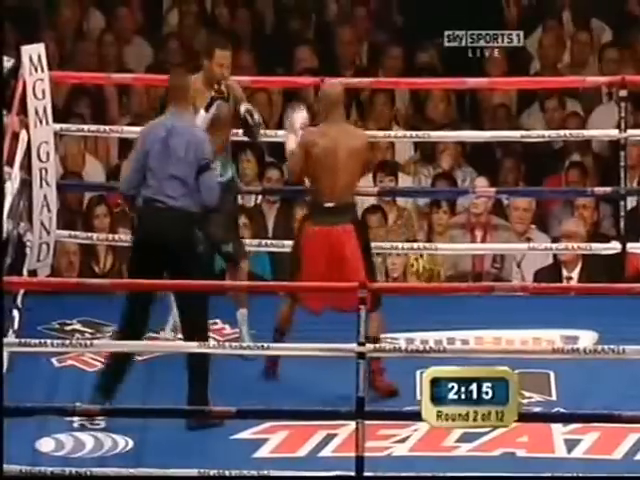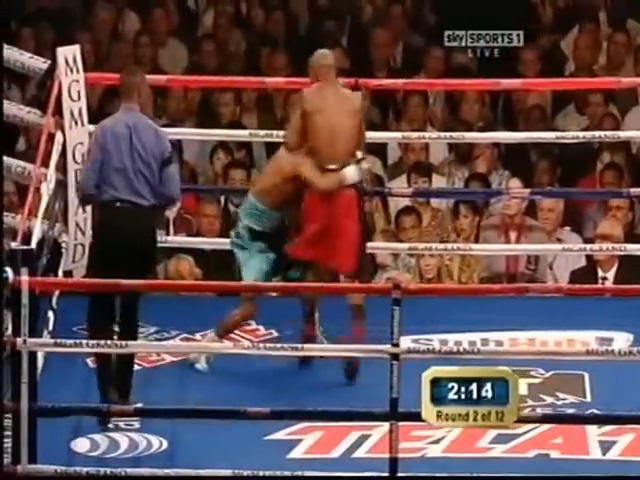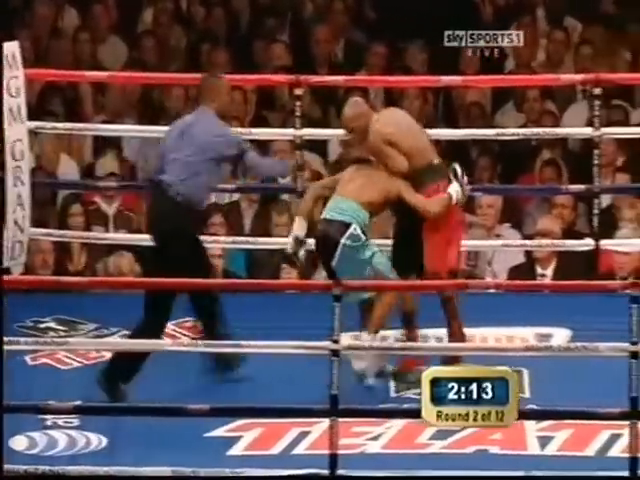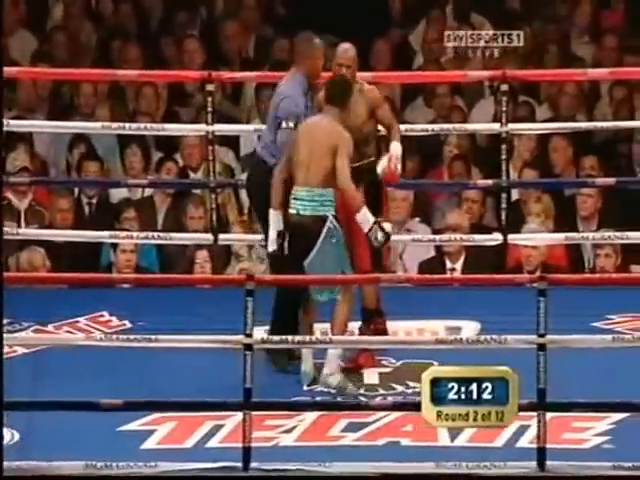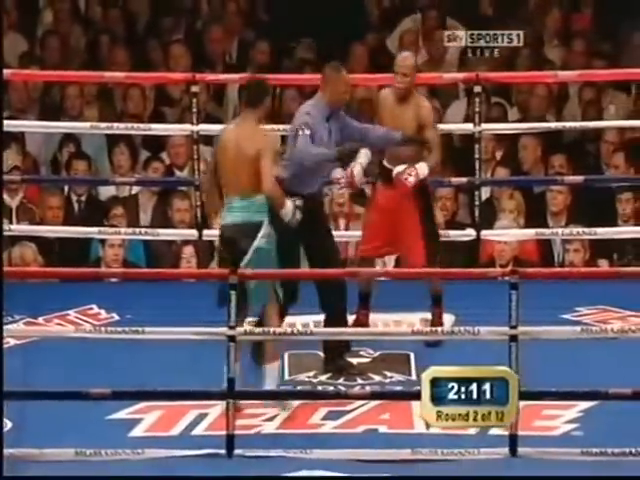
dt=1s
person 1, frame 1
left shoulder: (149, 132)
right shoulder: (198, 137)
left elbow: (128, 187)
right elbow: (209, 197)
right wrist: (192, 201)
left hip: (149, 223)
right hip: (181, 227)
left knee: (135, 311)
right knee: (194, 319)
left ankle: (104, 393)
right ankle: (198, 407)
person 1, frame 2
left shoulder: (104, 130)
right shoulder: (157, 133)
left elbow: (86, 187)
right elbow: (172, 193)
left wrist: (95, 200)
left hip: (111, 222)
right hip: (143, 225)
left knee: (101, 312)
right knee: (130, 311)
left ankle: (110, 390)
right ankle: (122, 392)
person 1, frame 3
left shoulder: (179, 126)
right shoulder: (221, 133)
left elbow: (157, 171)
right elbow: (257, 166)
right wrist: (290, 167)
left hip: (161, 206)
right hip: (180, 215)
left knee: (202, 280)
right knee: (161, 302)
left ankle: (221, 352)
right ankle: (116, 372)
person 1, frame 4
left shoulder: (300, 89)
right shoulder: (293, 95)
right elbow: (285, 147)
left hip: (272, 177)
right hip: (268, 179)
right ankle: (278, 344)
person 1, frame 5
left shoulder: (335, 117)
right shoulder: (308, 115)
left elbow: (365, 133)
right elbow: (304, 154)
left wrist: (402, 138)
right wrist: (336, 154)
left hip: (310, 201)
right hip: (289, 200)
left knee: (330, 273)
right knee: (287, 280)
left ankle: (335, 354)
person 2, frame 1
left shoulder: (310, 136)
right shoulder: (362, 138)
left elbow: (294, 173)
left wrist: (293, 133)
left hip: (316, 221)
right hip: (347, 223)
left knee: (294, 292)
right knee: (371, 300)
left ankle: (273, 360)
right ankle: (376, 373)
person 2, frame 2
left shoulder: (306, 98)
right shoulder: (355, 100)
left elbow: (291, 143)
right elbow: (360, 146)
right hip: (349, 186)
left knee: (317, 265)
right knee: (354, 270)
left ankle: (308, 332)
right ankle: (355, 337)
person 2, frame 3
left shoulder: (374, 137)
right shoulder: (394, 113)
left elbow: (402, 167)
right elbow: (420, 141)
left hip: (426, 187)
right hip: (442, 180)
left knee: (405, 268)
right knee: (439, 267)
left ankle: (411, 341)
right ankle: (455, 333)
person 2, frame 4
left shoulder: (369, 94)
right shoulder: (322, 99)
left elbow: (392, 126)
left wrist: (395, 151)
left hip: (366, 177)
left knee: (368, 259)
right knee: (356, 257)
right ankle: (378, 322)
person 2, frame 5
left shoulder: (423, 109)
right shoulder: (384, 97)
left elbow: (435, 153)
left wrist: (420, 170)
right wrist: (360, 161)
left hip: (411, 184)
right hip: (385, 180)
left knee: (425, 255)
right knee: (367, 251)
left ankle: (436, 314)
right ankle: (362, 314)
person 3, frame 1
left shoulder: (234, 90)
right shoulder: (190, 88)
left elbow: (254, 134)
left wrist: (250, 118)
right wrist: (208, 109)
left hip: (222, 178)
left knee: (235, 257)
left ankle: (244, 330)
person 3, frame 2
left shoulder: (292, 153)
right shoulder: (299, 159)
right elbow: (323, 184)
right wrist: (354, 172)
left hip: (273, 225)
right hip: (253, 232)
right knee: (250, 307)
person 3, frame 3
left shoulder: (355, 169)
right shoulder: (395, 183)
left elbow: (315, 190)
right elbow: (432, 209)
left wrist: (299, 228)
right wrist: (455, 190)
left hip: (323, 232)
right hip: (346, 232)
left knee: (368, 290)
right knee: (392, 287)
left ankle: (369, 357)
right ankle: (365, 355)
person 3, frame 4
left shoulder: (304, 126)
right shoulder: (341, 135)
left elbow: (280, 173)
right elbow: (345, 184)
left wrist: (276, 221)
right wrist: (369, 222)
left hip: (295, 215)
right hip: (320, 217)
left knee: (308, 289)
right knee: (345, 290)
left ankle: (307, 365)
right ankle: (331, 367)
person 3, frame 5
left shoulder: (224, 136)
right shoulder: (262, 138)
left elbow: (212, 185)
right elbow: (269, 188)
right wrist: (290, 210)
left hip: (229, 224)
right hip: (255, 223)
left knee: (237, 308)
right knee: (270, 302)
right ankle: (271, 380)
